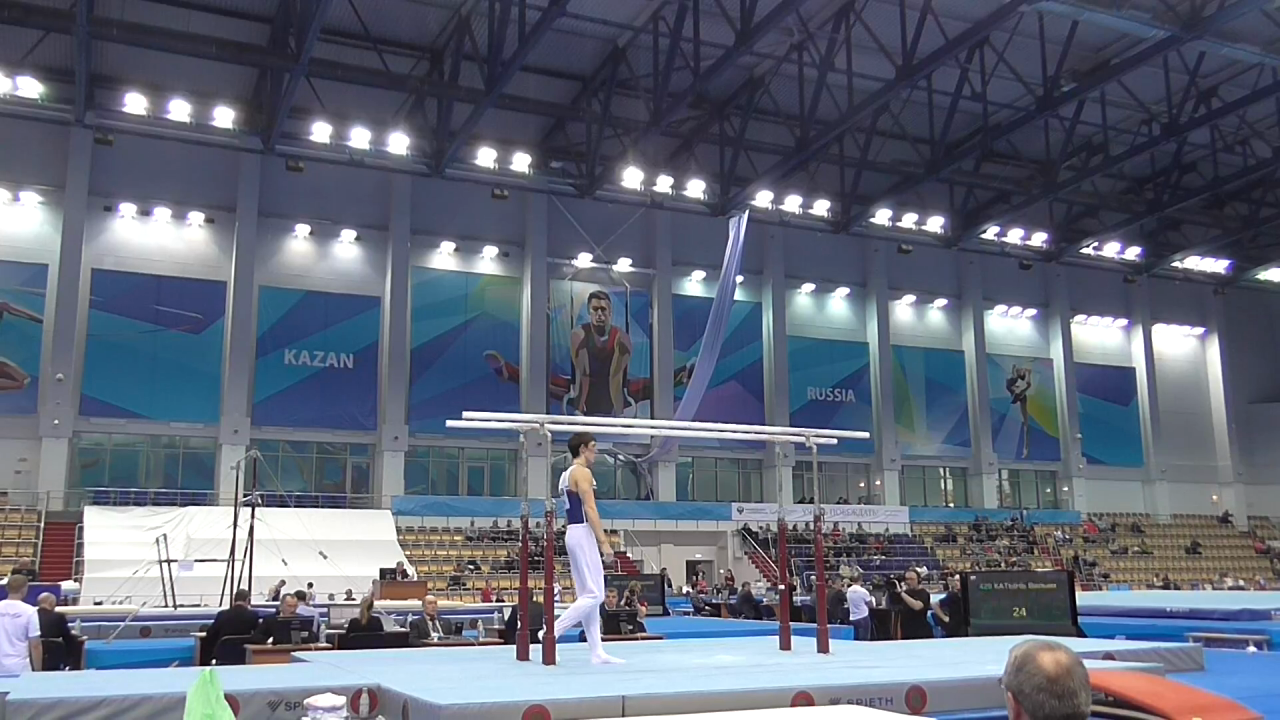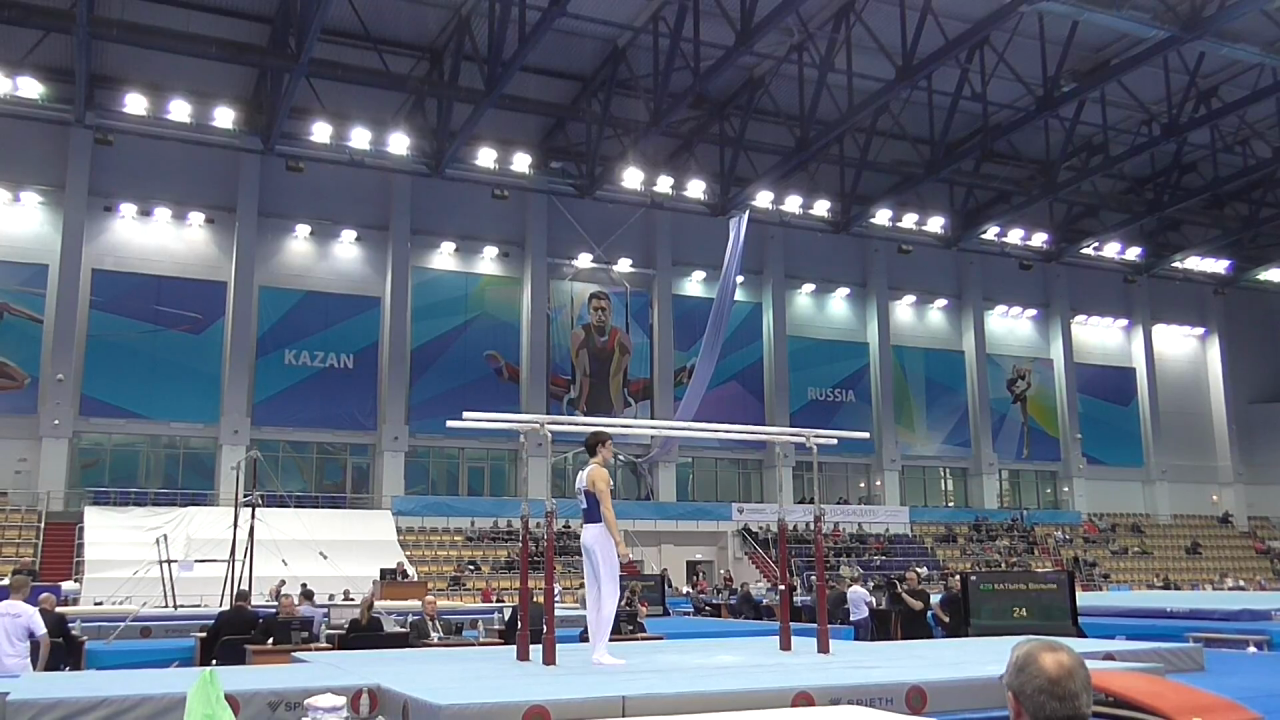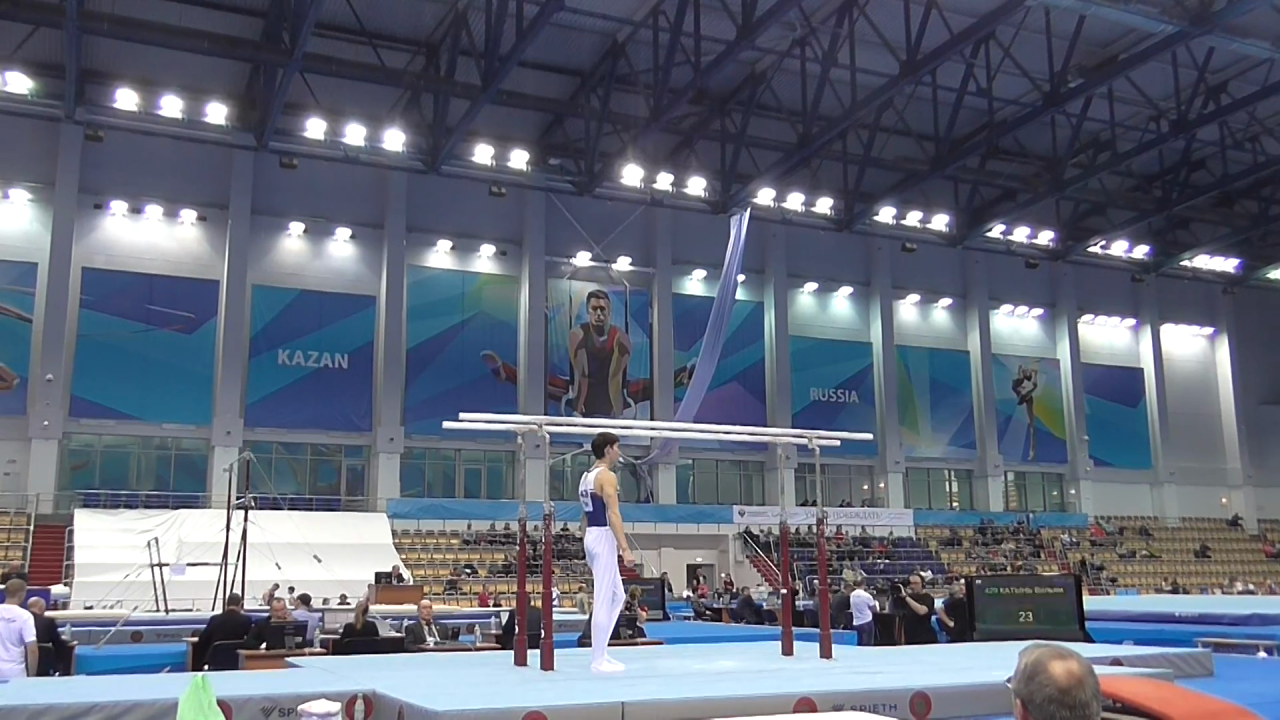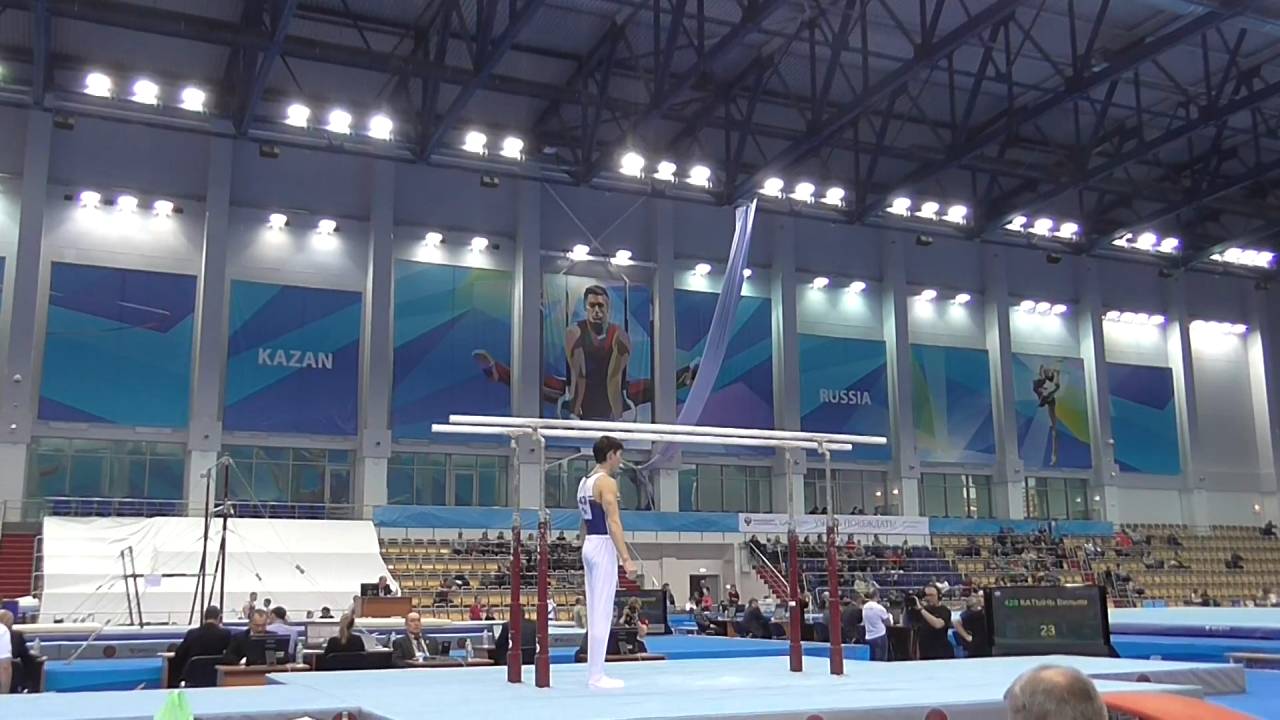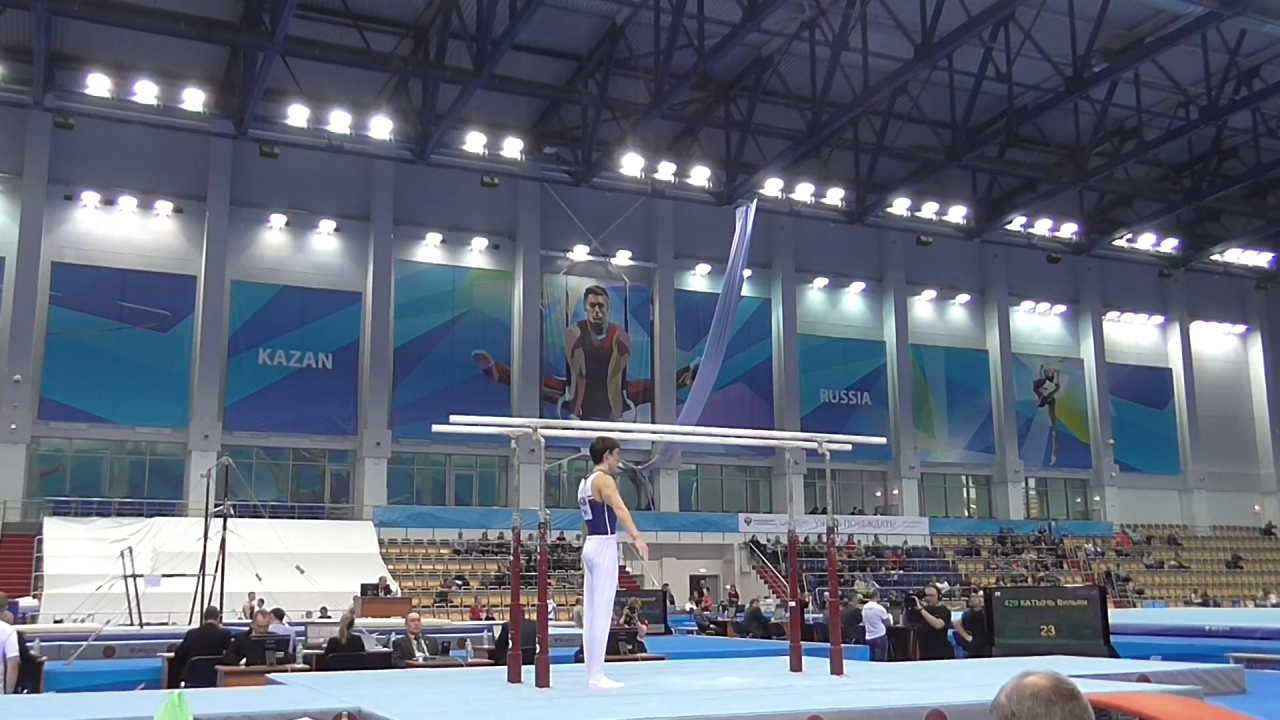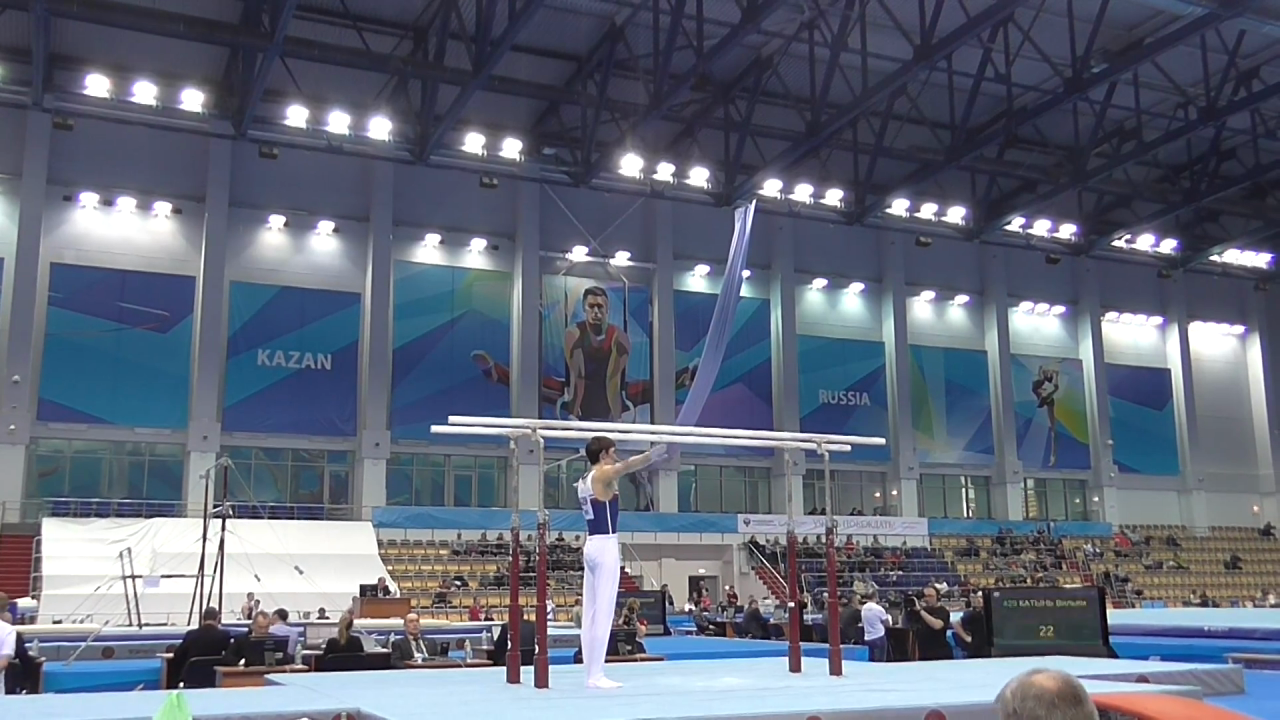
dt=0.4s
person 1, frame 1
left shoulder: (566, 474)
right shoulder: (582, 472)
right elbow: (590, 509)
right wrist: (604, 541)
left hip: (573, 533)
right hip: (583, 534)
left knee: (591, 593)
right knee: (594, 594)
left ankle: (597, 652)
right ankle: (552, 632)
person 1, frame 2
left shoulder: (582, 474)
right shoulder: (600, 472)
right elbow: (606, 509)
right wrist: (619, 542)
left hip: (586, 533)
right hip: (600, 534)
left knee: (595, 596)
right knee: (609, 596)
left ankle: (598, 651)
right ankle: (600, 651)
person 1, frame 3
left shoulder: (586, 477)
right shoulder: (607, 476)
right elbow: (613, 514)
right wrist: (625, 548)
left hip: (590, 536)
right hip: (603, 537)
left knee: (616, 597)
right knee: (603, 601)
left ankle: (601, 652)
right ankle: (598, 660)
person 1, frame 4
left shoulder: (585, 482)
right shoulder: (606, 482)
right elbow: (613, 522)
right wrist: (626, 557)
left hip: (589, 545)
right hip: (603, 546)
left knee: (597, 613)
right knee: (601, 614)
left ankle: (596, 671)
right ankle: (596, 676)
person 1, frame 5
left shoulder: (586, 482)
right shoulder: (603, 479)
right elbow: (619, 509)
right wrist: (637, 537)
left hip: (590, 546)
right hip: (604, 546)
left knee: (593, 613)
right knee: (602, 613)
left ankle: (593, 673)
right ankle: (597, 676)
person 1, frame 6
left shoulder: (585, 480)
right shoulder: (602, 474)
right elbow: (627, 465)
right wrist: (649, 456)
left hip: (591, 545)
right hip: (605, 545)
left knee: (591, 612)
right knee: (603, 612)
left ankle: (592, 673)
right ankle: (596, 675)
